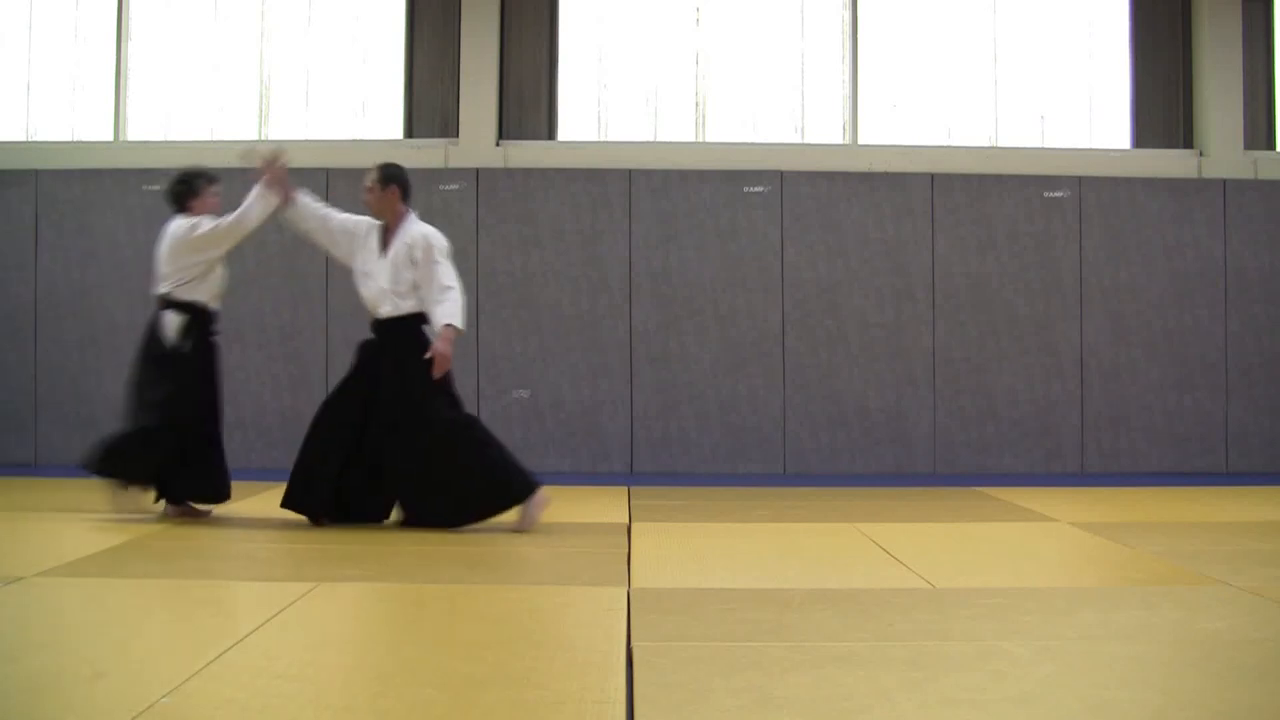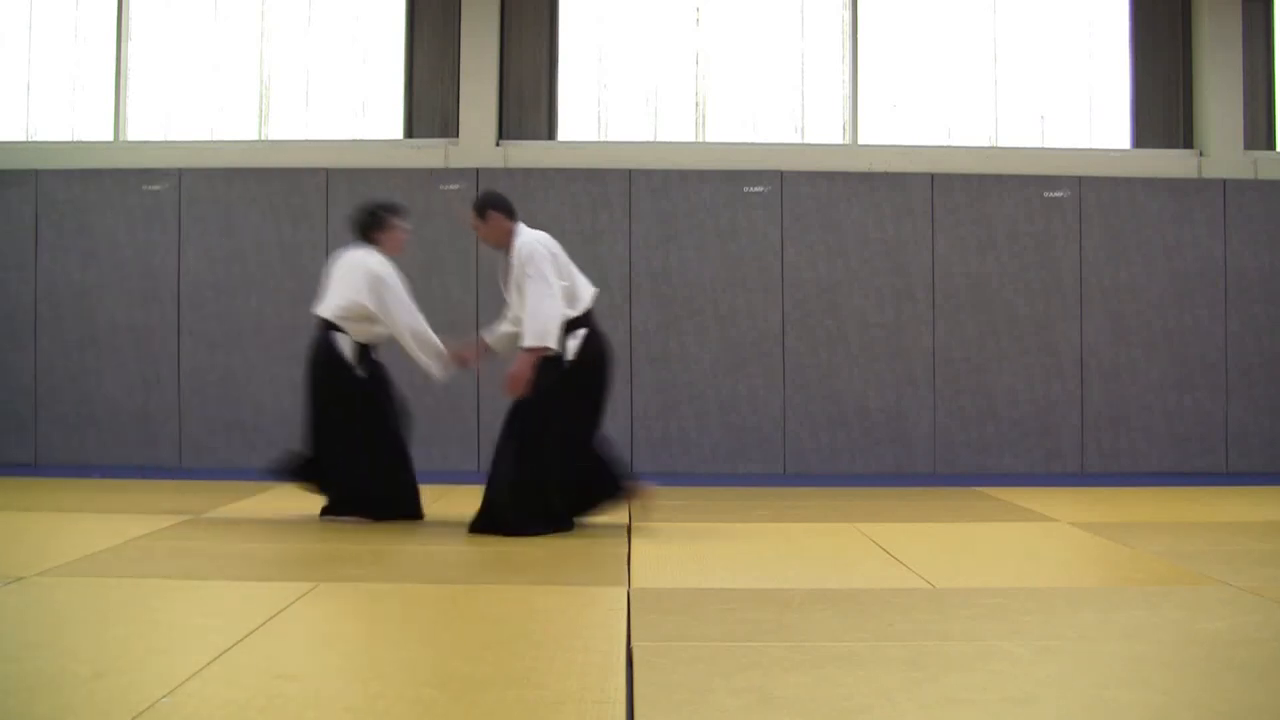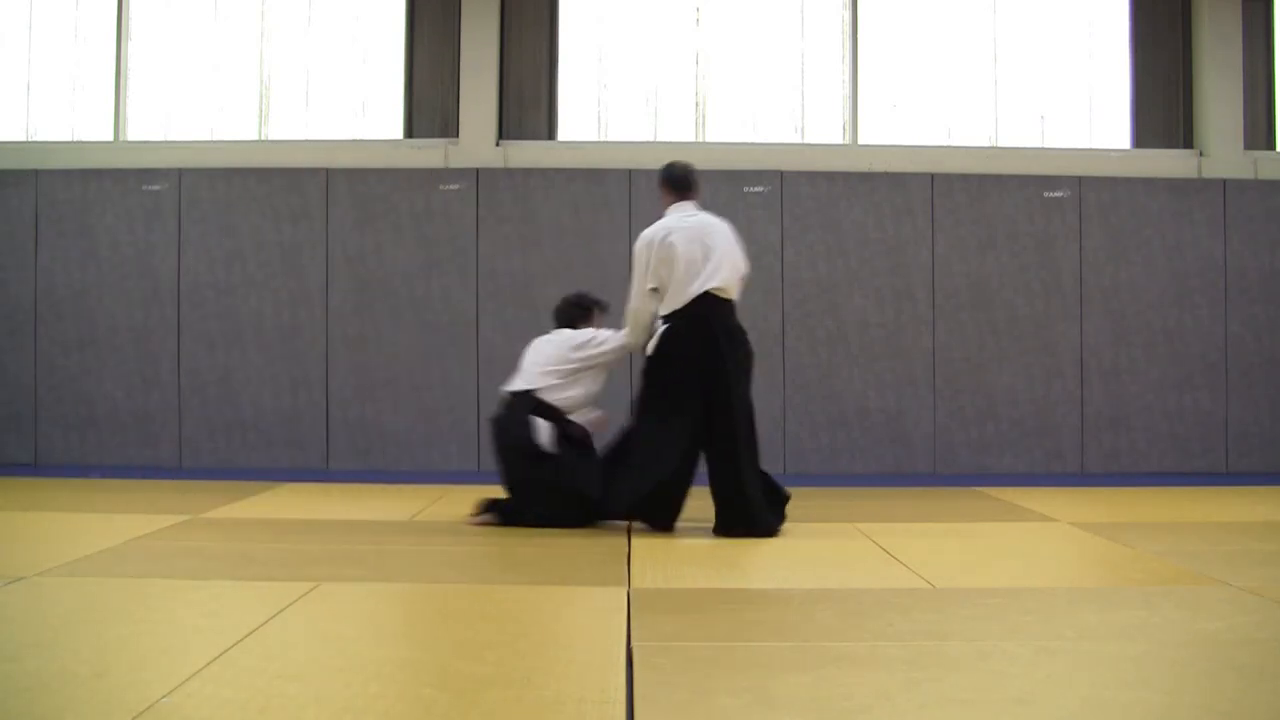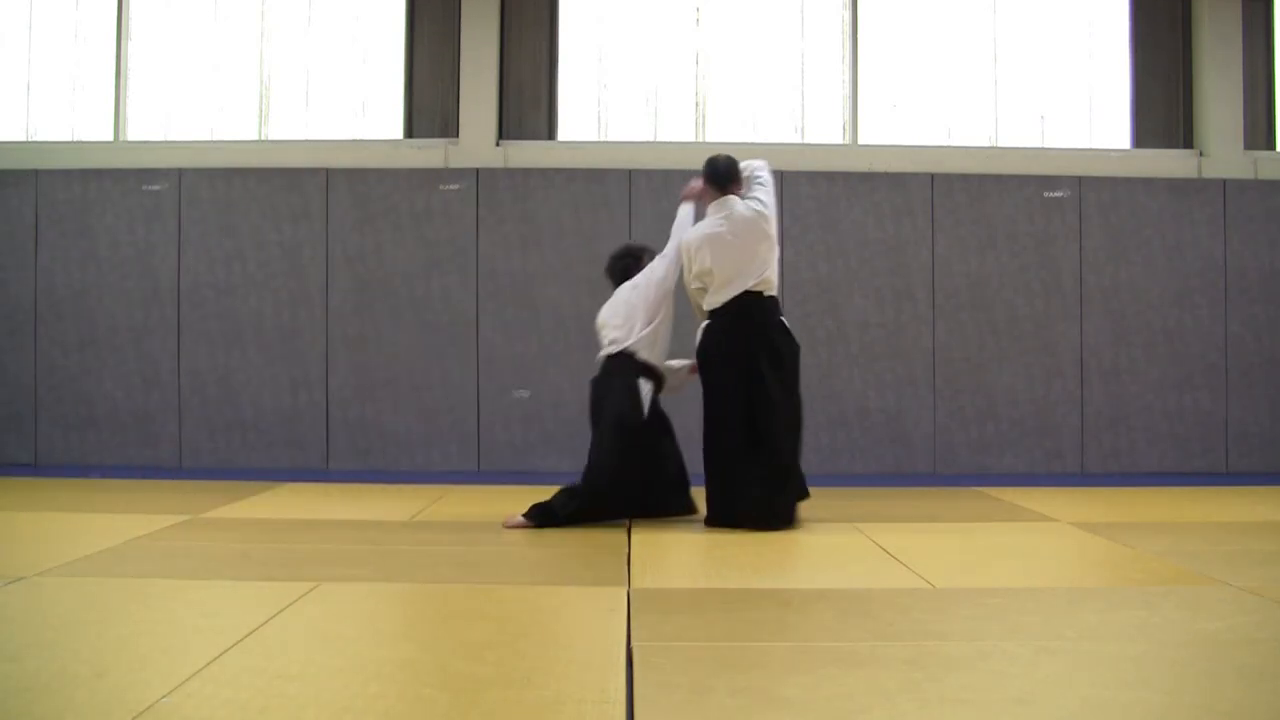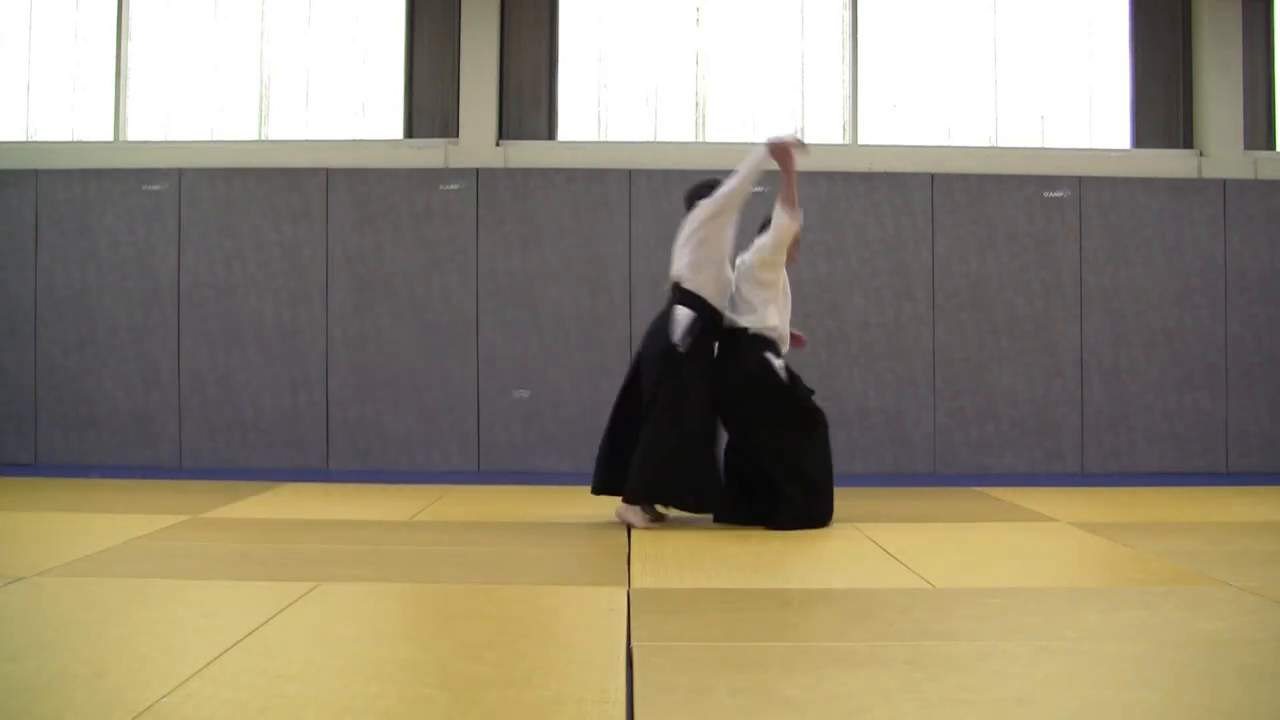
dt=0.5s
person 1, frame 1
left shoulder: (425, 238)
right shoulder: (364, 233)
left elbow: (446, 290)
right elbow: (320, 219)
left wrist: (444, 337)
right wrist: (283, 191)
left hip: (416, 344)
right hip: (384, 344)
left knee: (443, 424)
right knee: (343, 419)
left ankle: (524, 493)
right ankle: (332, 507)
person 1, frame 2
left shoulder: (531, 246)
right shoulder: (521, 251)
left elbow: (546, 303)
right elbow: (522, 315)
left wrist: (528, 359)
right wrist: (481, 346)
left hip: (577, 347)
right hip: (577, 347)
left knee: (536, 429)
right knee: (563, 430)
left ankle: (528, 516)
right ankle: (606, 487)
person 1, frame 3
left shoulder: (652, 236)
right shoulder: (722, 228)
left elbow: (642, 301)
left wrist: (639, 341)
left hip: (682, 335)
right hip: (725, 329)
left knee: (663, 423)
right knee: (730, 425)
left ankle: (634, 502)
right ankle: (752, 516)
person 1, frame 4
left shoulder: (694, 238)
right shoulder: (759, 212)
left elbow: (697, 294)
right elbow: (759, 168)
right wrist: (731, 176)
left hip: (720, 332)
right hip: (764, 323)
left knee: (726, 424)
right knee: (774, 419)
left ankle: (730, 510)
right ankle: (771, 507)
person 1, frame 5
left shoulder: (747, 266)
right shoulder: (763, 257)
right elbow: (788, 219)
left wrist: (780, 335)
right wrist: (786, 163)
left hip: (733, 360)
right hip: (755, 362)
left knee: (752, 437)
right knee: (802, 431)
left ankle: (742, 508)
right ankle: (798, 509)
person 2, frame 1
left shoulder: (192, 231)
right shoulder: (190, 231)
right elbow: (239, 223)
right wrist: (266, 185)
left hip: (191, 331)
right hip: (178, 332)
left knee: (198, 417)
right knee: (165, 415)
left ankle: (179, 497)
right ankle: (114, 468)
person 2, frame 2
left shoulder: (348, 258)
right shoulder: (379, 270)
right elbow: (407, 324)
right wrist: (441, 359)
left hip: (339, 351)
right hip: (344, 356)
left knee: (376, 424)
right knee: (367, 434)
person 2, frame 3
left shoulder: (542, 344)
right shoulder: (585, 341)
right elbow: (629, 339)
left wrist: (590, 419)
left hip: (514, 423)
right hip: (533, 429)
right knee: (578, 503)
right ankle: (500, 512)
person 2, frame 4
left shoulder: (608, 312)
right shoulder: (645, 286)
right elbow: (674, 249)
left wrist: (684, 367)
right wrist: (688, 204)
left hip: (612, 387)
right hip: (628, 394)
right knee: (610, 470)
right ankle: (541, 516)
person 2, frame 5
left shoulder: (711, 243)
right shoulder: (702, 221)
left elbow: (718, 303)
right elbow: (734, 191)
right wrist: (769, 151)
left hip: (688, 335)
right hip: (682, 335)
left knee: (679, 419)
right knee: (673, 420)
right ankle: (637, 500)
